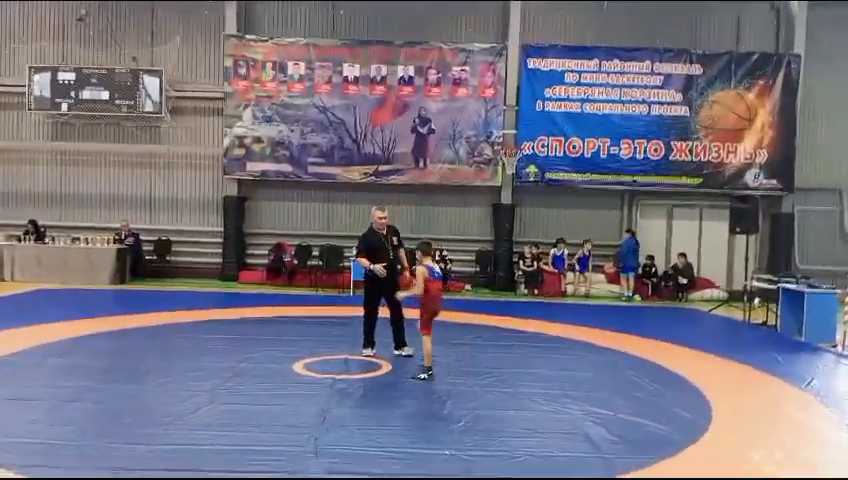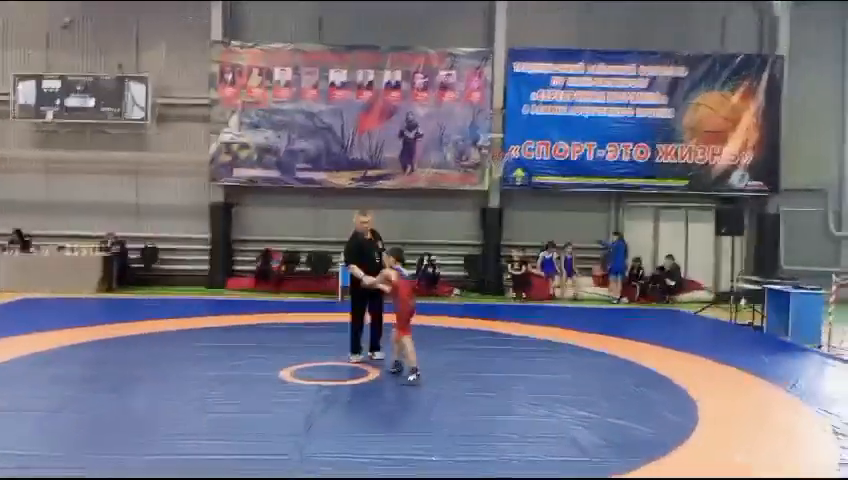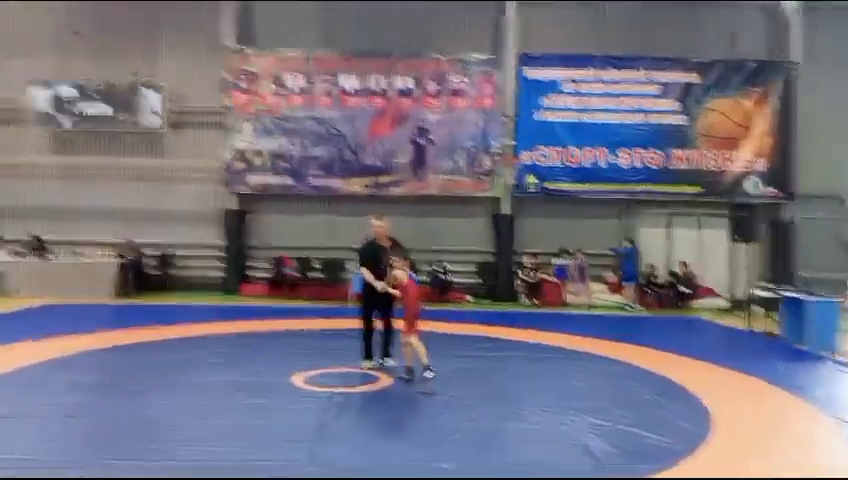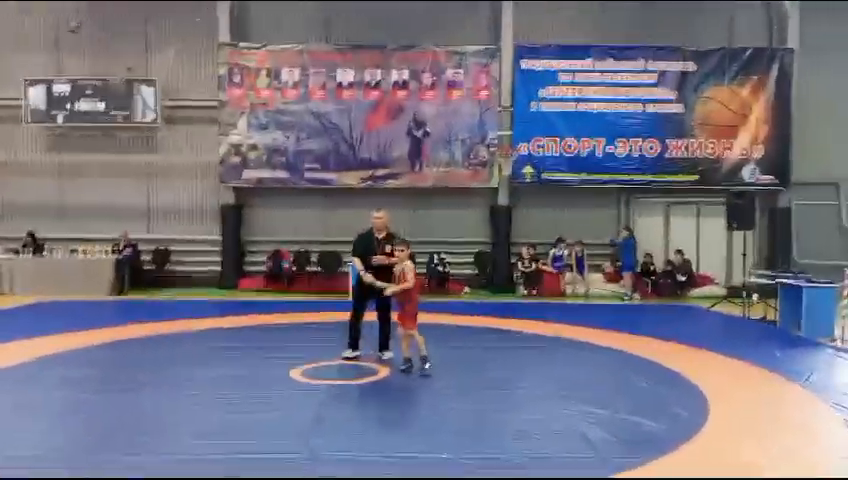
dt=0.3s
person 1, frame 1
left shoulder: (393, 231)
right shoulder: (367, 237)
left elbow: (400, 250)
right elbow: (360, 258)
left wrist: (405, 268)
right wrist: (372, 267)
left hip: (392, 278)
right hip: (374, 280)
left knee: (397, 312)
right knee: (371, 313)
left ankle: (401, 345)
right ankle: (368, 346)
person 1, frame 2
left shoulder: (375, 235)
right shoulder: (353, 242)
right elbow: (351, 266)
right wrist: (365, 277)
right hip: (360, 285)
left knee: (377, 317)
right knee: (358, 319)
left ankle: (374, 349)
right ankle: (355, 352)
person 1, frame 3
left shoulder: (395, 245)
right shoulder: (367, 247)
right elbow: (363, 268)
right wrist: (375, 283)
left hip: (387, 290)
right hip: (370, 290)
left knee: (387, 323)
right knee: (368, 324)
left ankle: (385, 356)
right ankle: (368, 358)
person 1, frame 4
left shoulder: (392, 239)
right shoulder: (363, 238)
right elbow: (355, 258)
left wrist: (387, 261)
right wrist: (363, 273)
left hip: (384, 282)
right hip: (364, 281)
left knee: (384, 316)
right knee: (356, 314)
left ankle: (384, 349)
right ankle: (353, 348)
person 2, frame 1
left shoulder: (420, 269)
right shoulder: (437, 267)
left elbow: (419, 291)
left wrist: (404, 294)
left hip: (428, 305)
right hip: (437, 304)
left knee: (426, 336)
right knee: (423, 328)
left ankle: (428, 370)
right ankle: (428, 362)
person 2, frame 2
left shoulder: (388, 272)
right shoulder: (401, 272)
left elbow: (373, 282)
left wrist: (368, 281)
right wrist: (377, 284)
left hip: (403, 307)
right hip: (408, 305)
left knee: (405, 338)
right knee: (396, 335)
left ankle: (414, 371)
right ankle: (397, 364)
person 2, frame 3
left shoulder: (397, 273)
right shoulder: (409, 274)
left elbow: (389, 286)
right wrist: (387, 288)
left hip: (411, 309)
right hip: (413, 308)
left knee: (412, 338)
right knee: (406, 340)
left ankle: (427, 367)
right ankle: (409, 370)
person 2, frame 4
left shoulder: (407, 265)
right shoulder: (398, 266)
left elbow: (410, 284)
left wrist: (393, 289)
right wrist: (382, 285)
left hip: (410, 302)
right hip: (402, 302)
left knee: (412, 331)
right knee: (403, 332)
left ankle: (424, 358)
right ankle: (407, 360)
